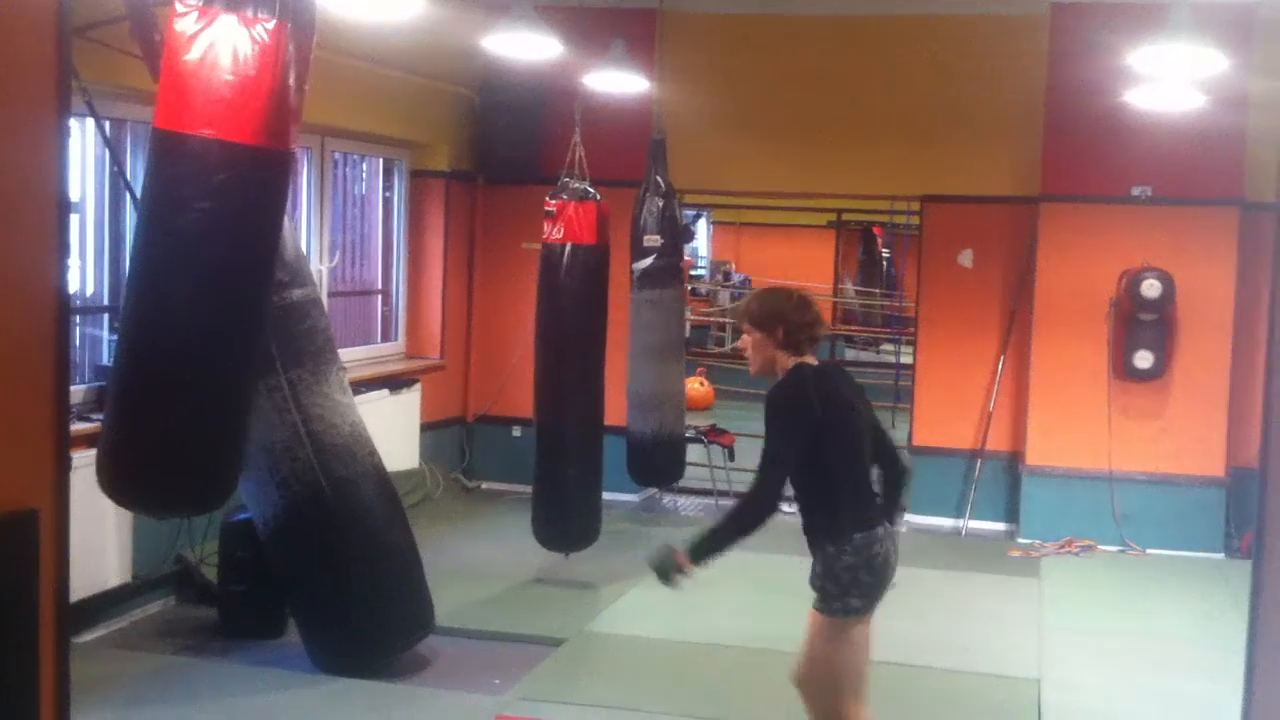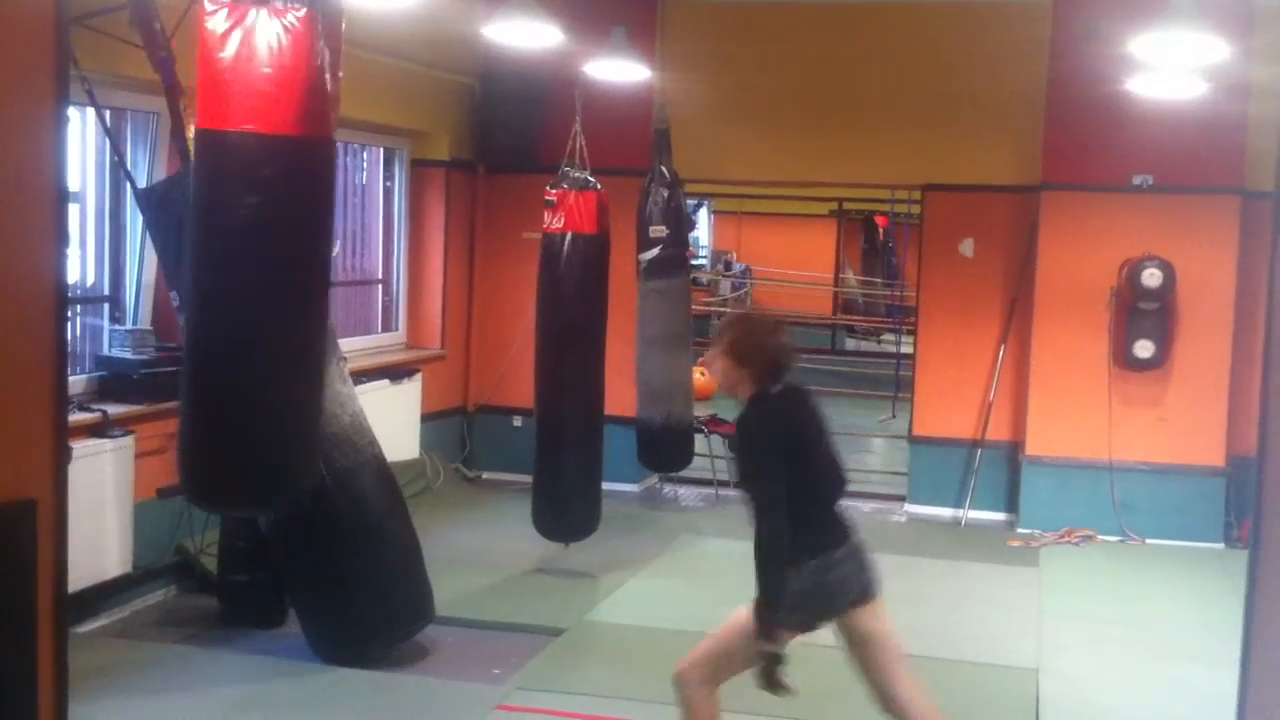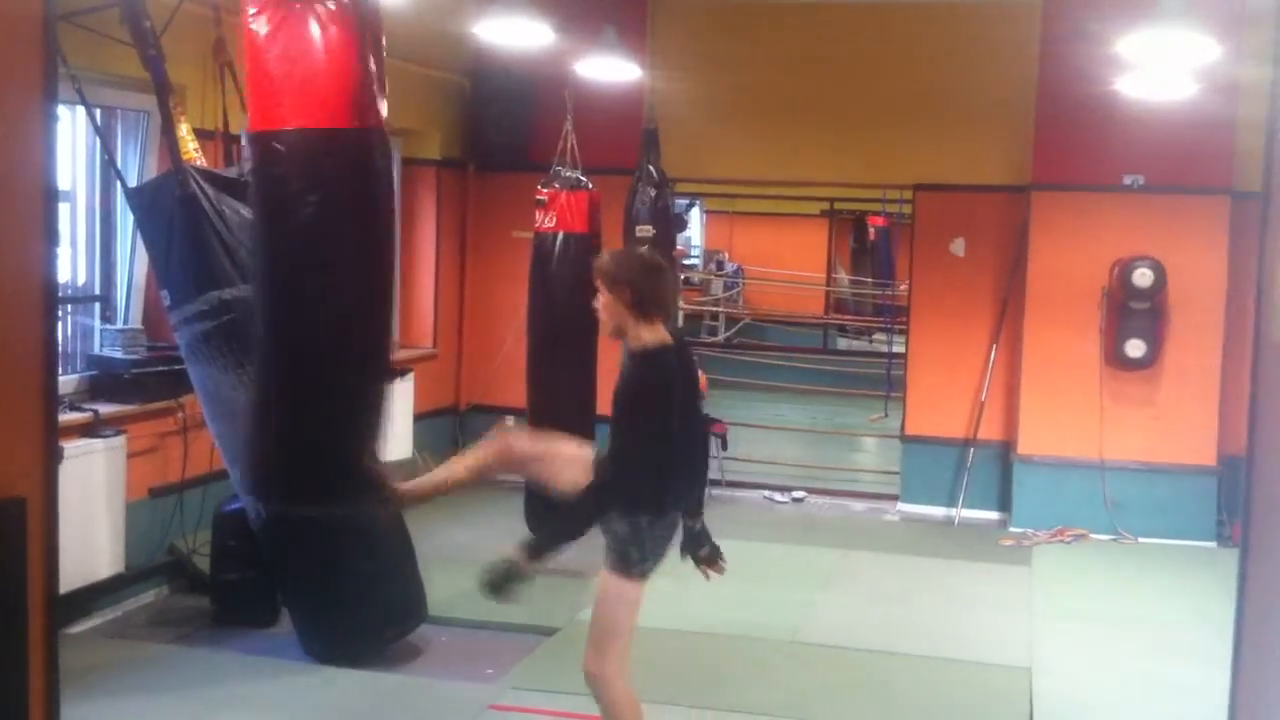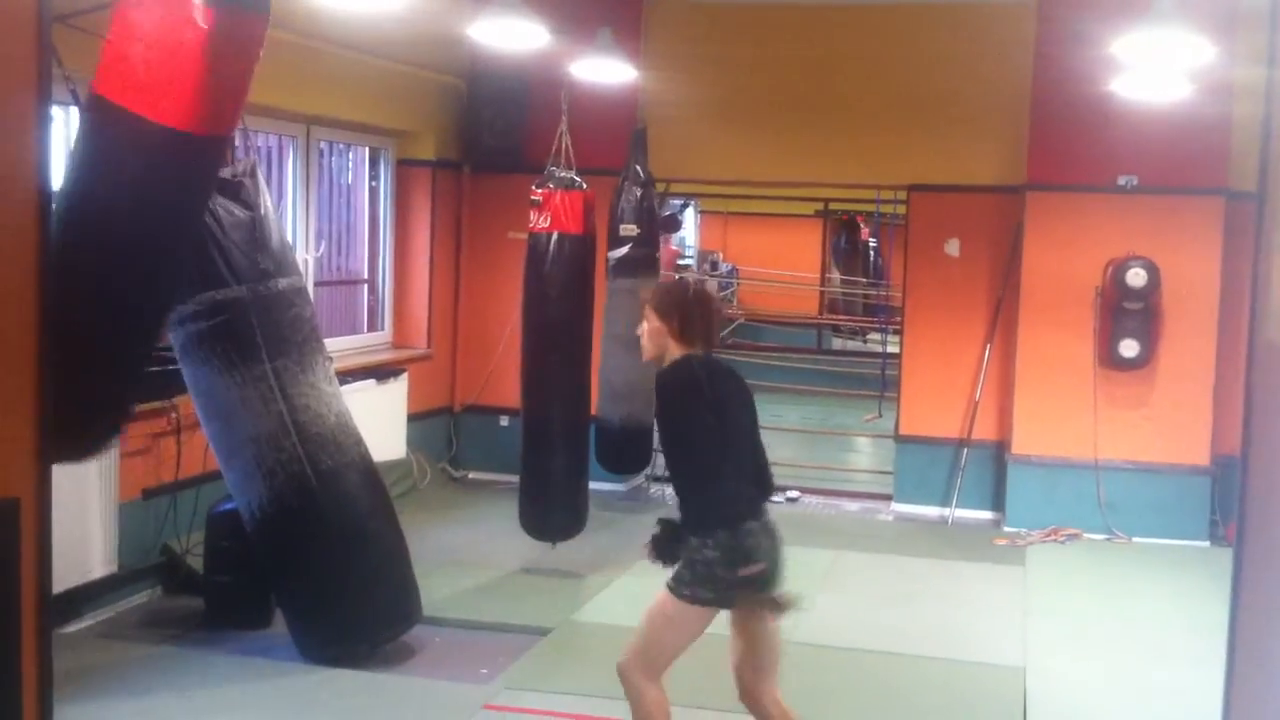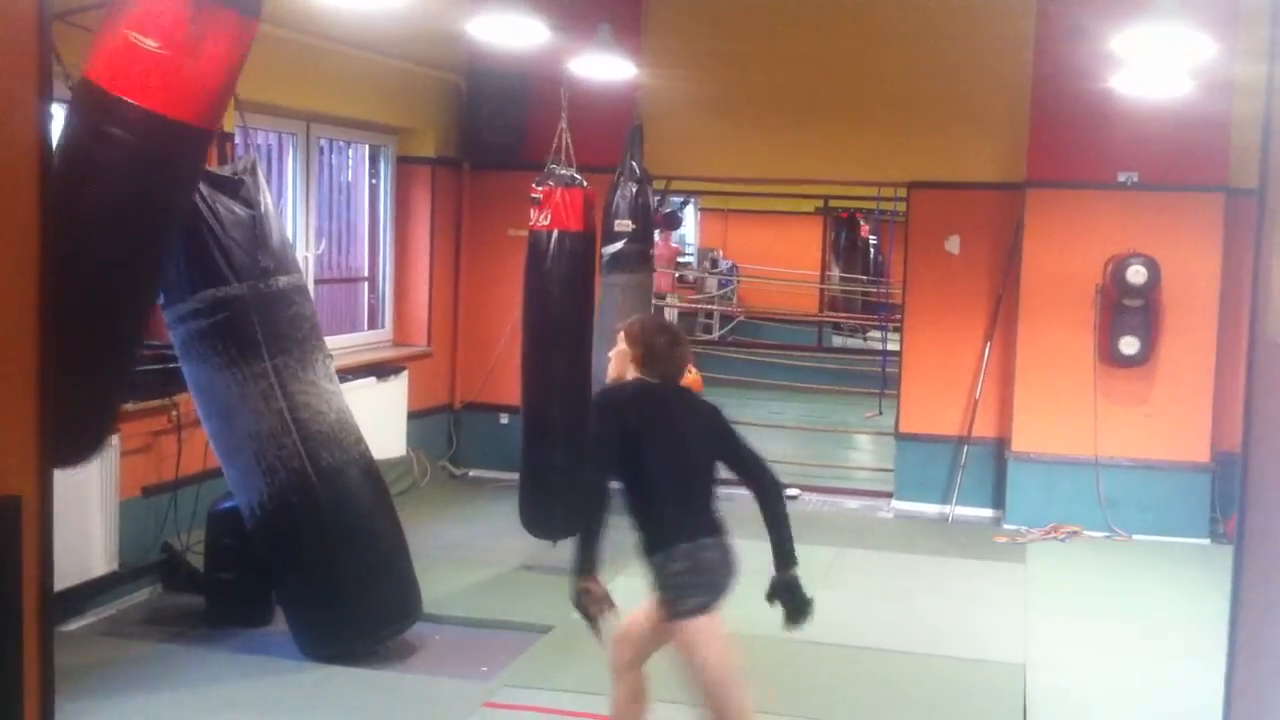
dt=0.5s
person 1, frame 1
left shoulder: (791, 397)
right shoulder: (838, 382)
left elbow: (763, 499)
right elbow: (895, 467)
left wrist: (692, 555)
left hip: (846, 556)
right hip: (871, 545)
right knee: (813, 682)
person 1, frame 2
left shoulder: (758, 424)
right shoulder: (793, 403)
left elbow: (771, 529)
left wrist: (768, 636)
left hip: (806, 576)
right hip: (847, 563)
left knee: (692, 678)
person 1, frame 3
left shoulder: (646, 376)
right shoulder: (674, 358)
left elbow: (610, 485)
right elbow: (696, 445)
left wrist: (530, 556)
right wrist: (695, 525)
left hip: (641, 524)
right hip: (631, 495)
left knee: (604, 668)
right knee: (510, 442)
right ankle: (412, 489)
person 1, frame 4
left shoulder: (677, 381)
right shoulder: (728, 379)
left elbow: (713, 475)
left wrist: (745, 562)
left hip: (717, 551)
right hip: (755, 544)
left knee: (636, 671)
person 1, frame 5
left shoulder: (612, 403)
right shoulder: (699, 409)
left elbow: (596, 488)
right elbow: (767, 484)
left wrist: (585, 573)
right wrist: (786, 570)
left hip: (681, 563)
right hip: (709, 555)
right knee: (625, 646)
